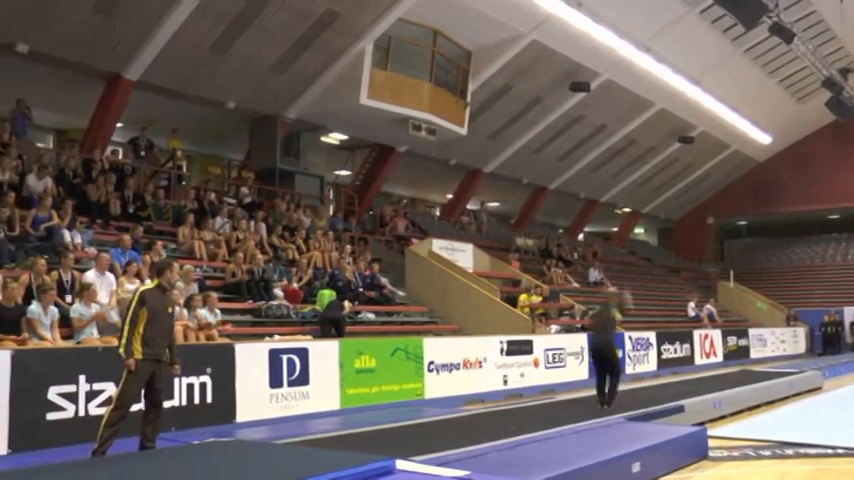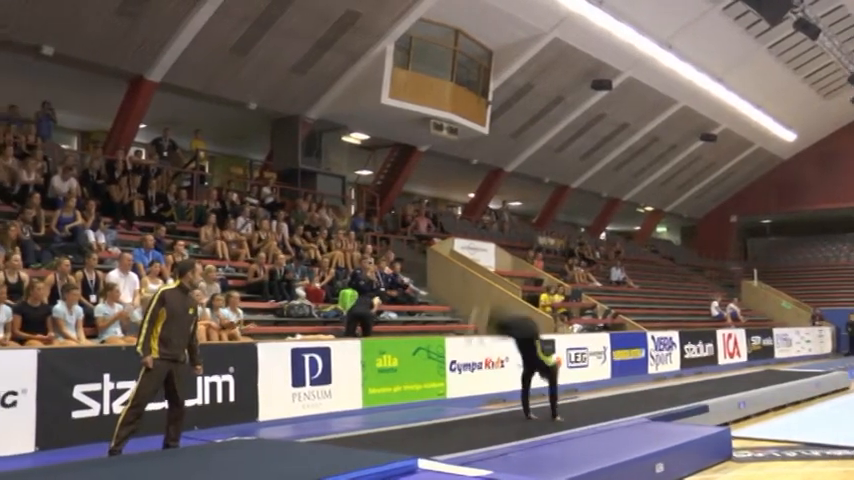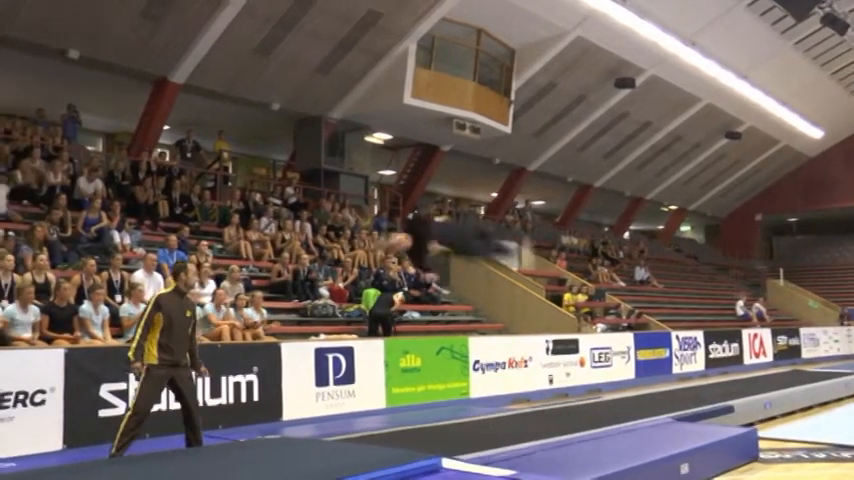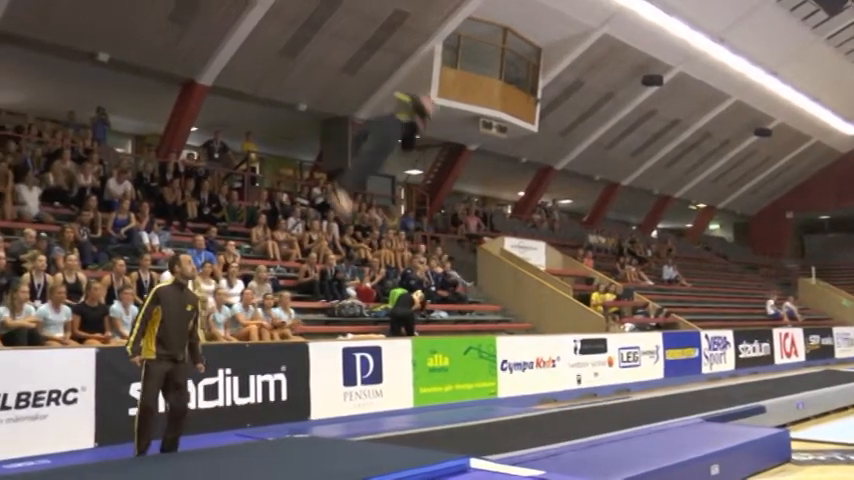
dt=0.4s
person 1, frame 1
left shoulder: (169, 300)
right shoulder: (144, 293)
right elbow: (128, 323)
left wrist: (174, 360)
right wrist: (127, 354)
left hip: (160, 361)
right hip: (140, 359)
left knee: (155, 406)
right knee: (122, 404)
left ankle: (147, 446)
right ankle: (100, 449)
person 1, frame 2
left shoulder: (192, 303)
right shoulder: (165, 294)
right elbow: (147, 322)
left wrist: (196, 361)
right wrist: (144, 352)
left hip: (178, 361)
right hip: (158, 358)
left knee: (178, 406)
right knee: (138, 402)
left ankle: (171, 446)
right ankle: (116, 448)
person 1, frame 3
left shoulder: (190, 305)
right shoulder: (161, 298)
right elbow: (143, 328)
left wrist: (197, 364)
right wrist: (136, 357)
left hip: (181, 366)
right hip: (156, 364)
left knee: (192, 407)
right knee: (140, 409)
left ankle: (195, 448)
right ankle: (117, 453)
person 1, frame 4
left shoulder: (193, 299)
right shoulder: (160, 292)
left elbow: (194, 332)
right elbow: (141, 321)
left wrist: (197, 359)
right wrist: (134, 350)
left hip: (179, 361)
right hip: (155, 358)
left knee: (179, 407)
right knee: (148, 405)
left ankle: (169, 451)
right ankle: (141, 453)
